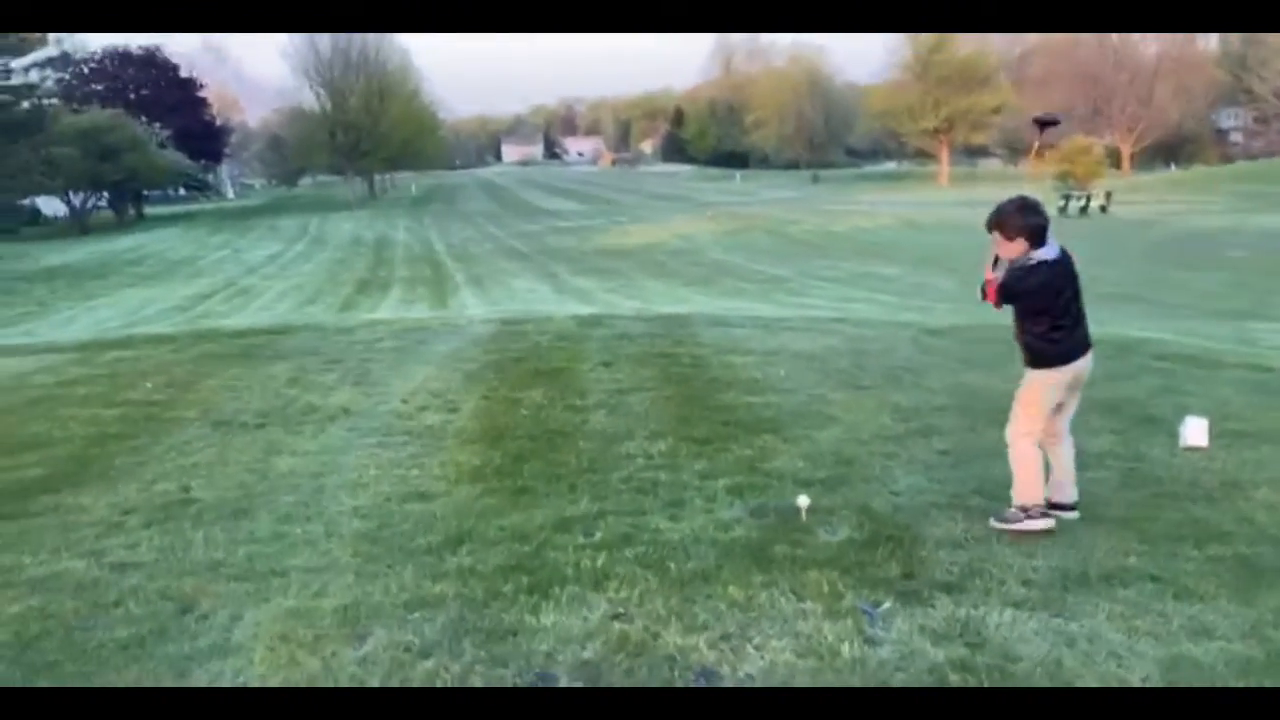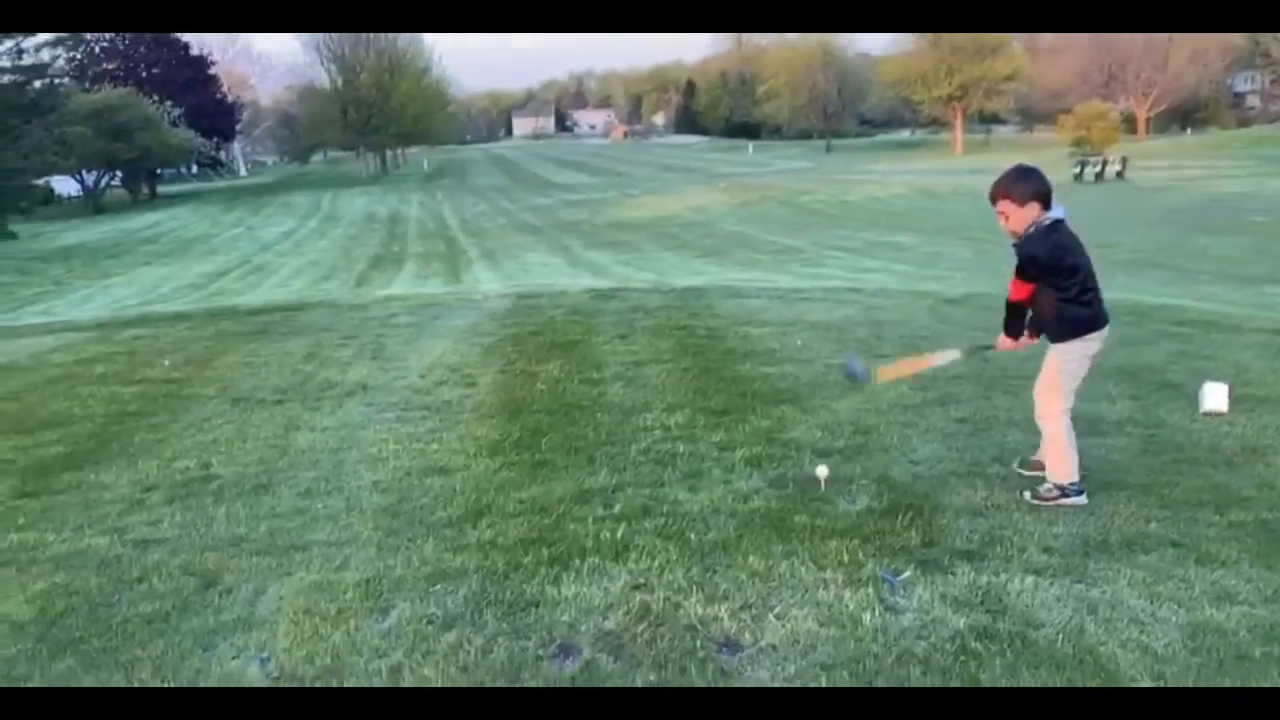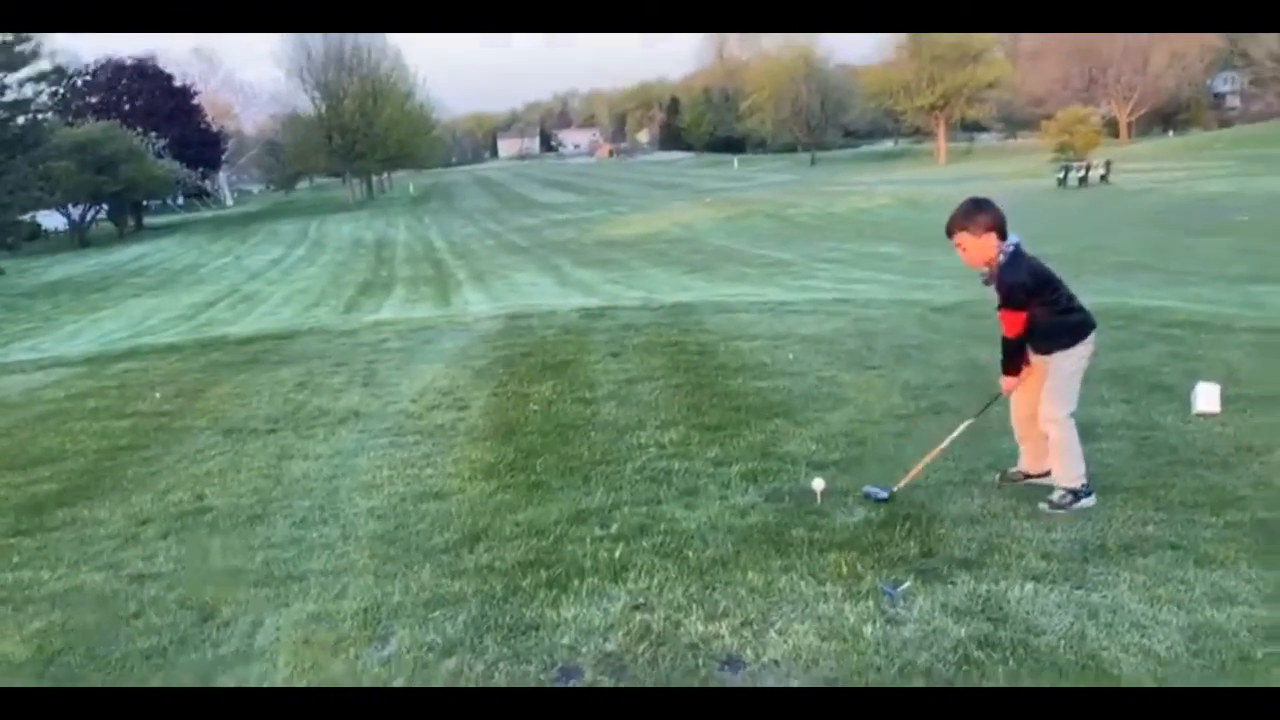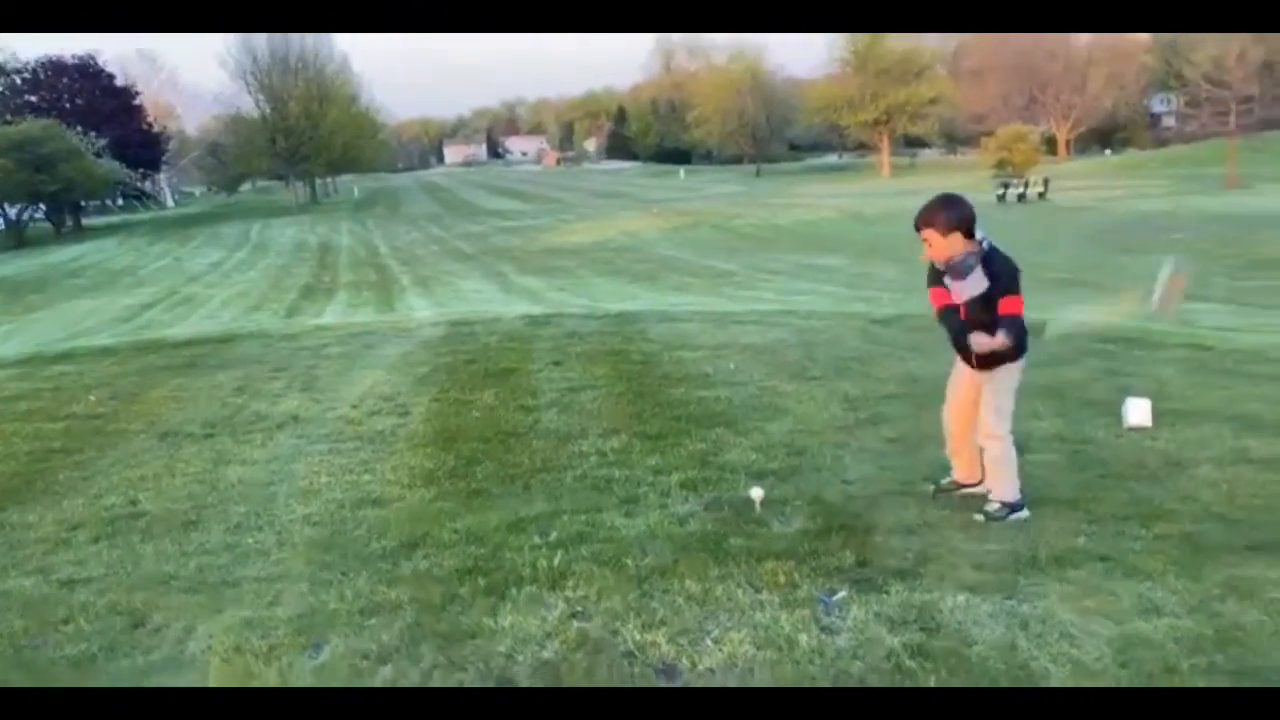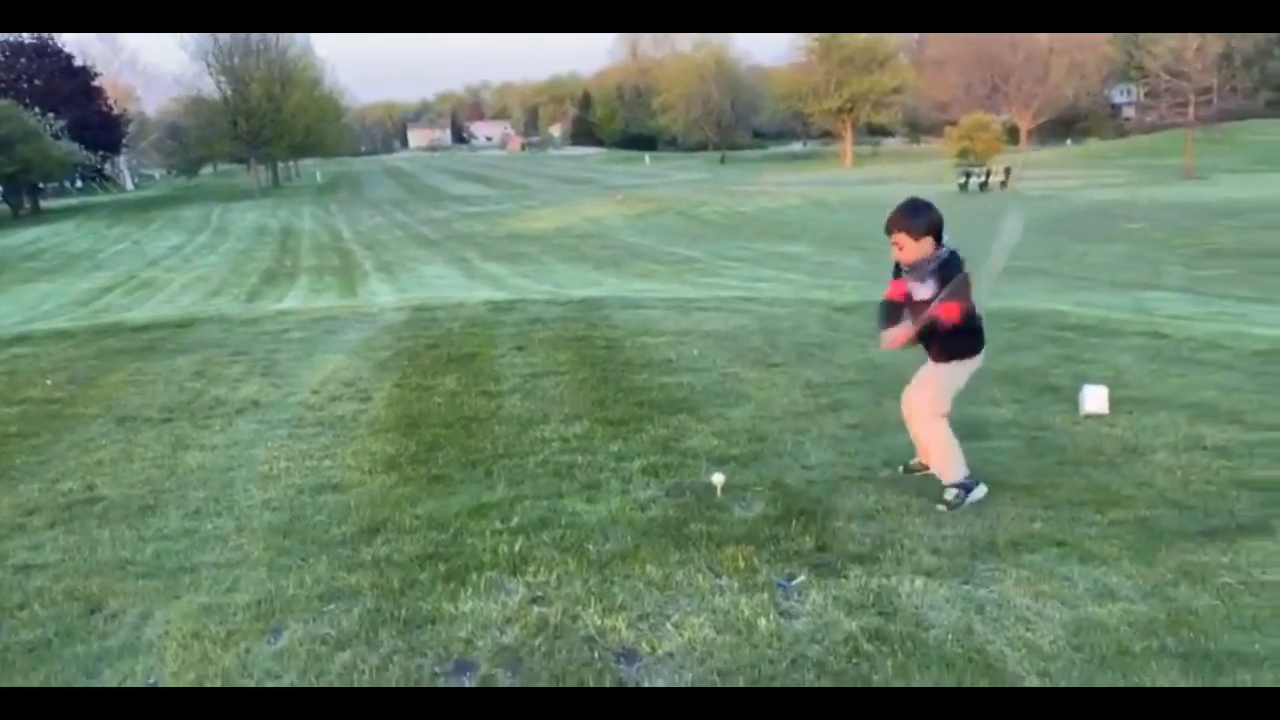
dt=0.5s
person 1, frame 1
left shoulder: (1020, 281)
right shoulder: (1060, 260)
left elbow: (995, 294)
left wrist: (990, 278)
right wrist: (1003, 276)
left hip: (1049, 367)
right hip: (1077, 358)
left knee: (1021, 433)
right knee: (1055, 432)
left ankle: (1030, 508)
right ankle: (1063, 499)
person 1, frame 2
left shoulder: (1035, 248)
right shoulder: (1055, 235)
left elbow: (1019, 294)
left wrist: (1009, 332)
right wrist: (1032, 330)
left hip: (1075, 335)
right hip: (1084, 328)
left knee: (1050, 405)
right knee: (1050, 397)
left ankle: (1067, 484)
right ankle: (1050, 457)
person 1, frame 3
left shoulder: (1015, 277)
right shoulder: (1003, 268)
left elbow: (1013, 330)
right elbow: (1011, 324)
left wrist: (1010, 371)
right wrist: (1020, 362)
left hip: (1070, 343)
right hip: (1043, 344)
left knee: (1053, 413)
right knee: (1023, 404)
left ankle: (1076, 486)
right ankle: (1036, 466)
person 1, frame 4
left shoulder: (999, 267)
right shoulder: (939, 271)
left elbow: (1013, 315)
right elbow: (946, 313)
left wrist: (1004, 337)
right wrist: (970, 338)
left hip: (1004, 360)
right hip: (968, 358)
left knee: (992, 428)
right knee: (955, 418)
left ankle: (1009, 499)
right ankle: (968, 476)
person 1, frame 5
left shoulder: (951, 268)
right shoulder: (905, 268)
left elbow: (953, 314)
right elbow: (892, 302)
left wrist: (913, 329)
right wrist: (893, 327)
left hip: (958, 355)
right hip: (942, 351)
left knee: (925, 413)
right knee: (911, 402)
left ankle: (960, 480)
right ankle: (931, 458)
